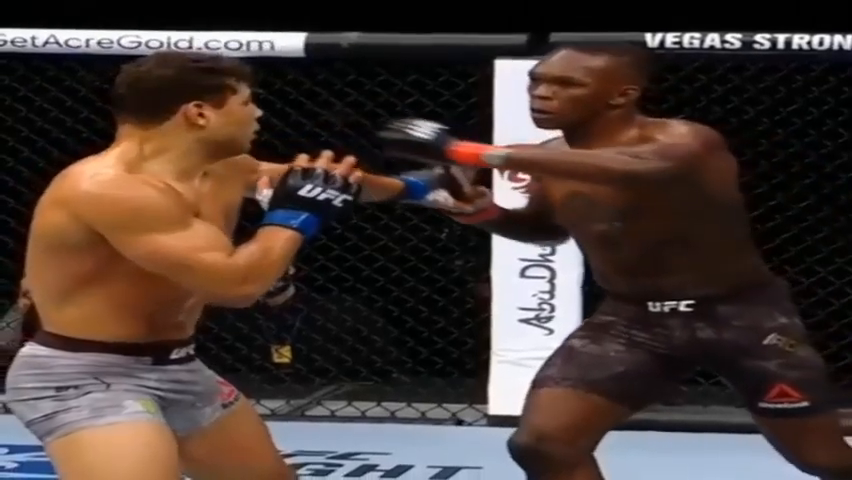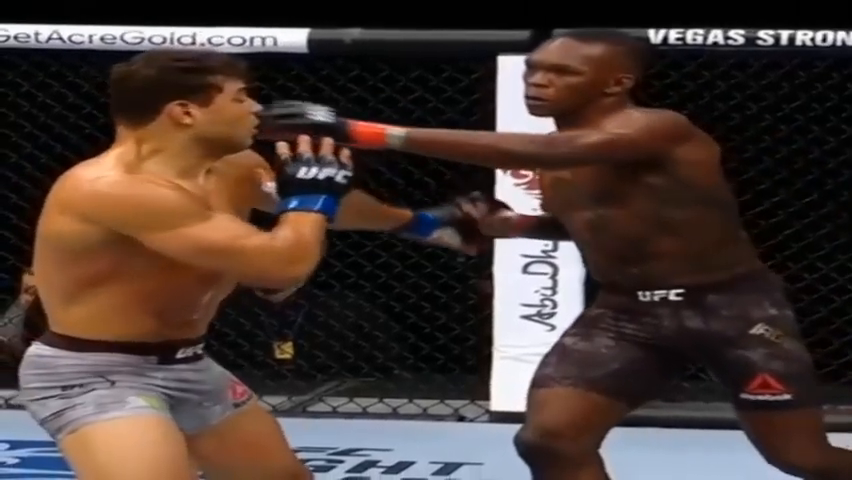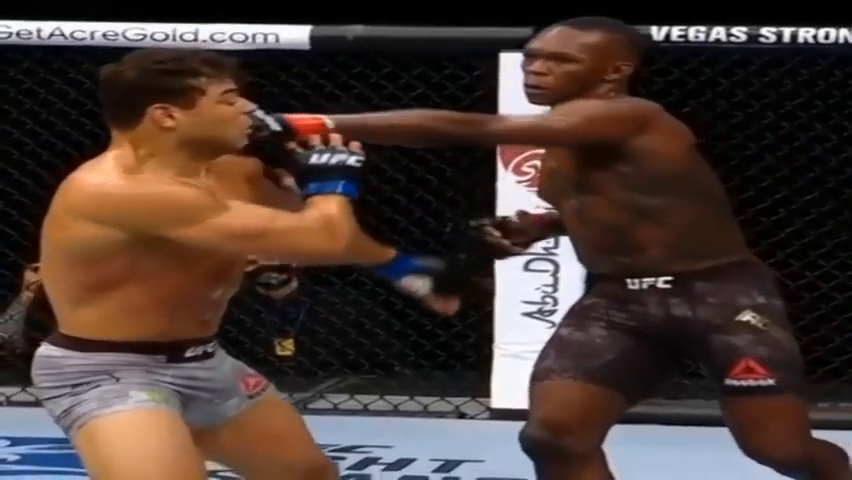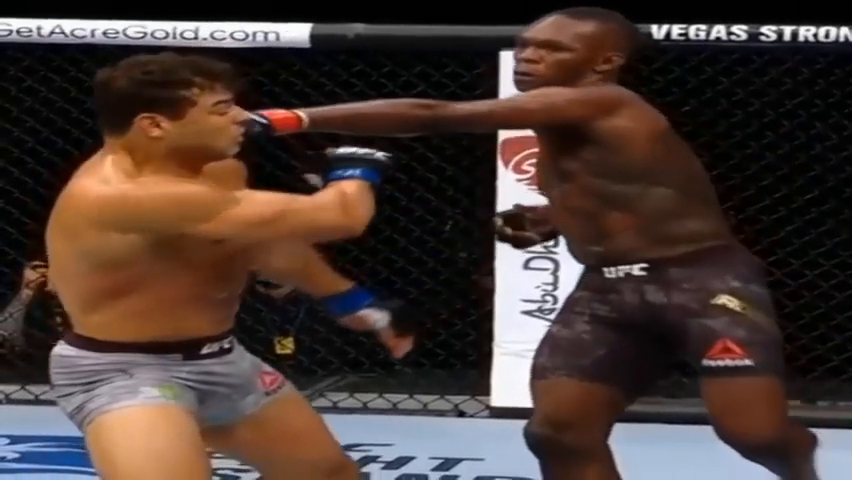
dt=0.7s
person 1, frame 1
left shoulder: (685, 140)
right shoulder: (553, 158)
left elbow: (646, 168)
right elbow: (549, 227)
left wrist: (466, 152)
right wrist: (480, 210)
left hip: (741, 313)
right hip: (628, 318)
person 1, frame 2
left shoulder: (659, 130)
right shoulder: (555, 157)
left elbow: (548, 152)
left wrist: (369, 134)
right wrist: (513, 224)
left hip: (730, 304)
right hip: (622, 312)
person 1, frame 3
left shoulder: (629, 119)
right shoulder: (561, 145)
left elbow: (467, 128)
left wrist: (322, 124)
right wrist: (539, 226)
left hip: (719, 293)
right hip: (616, 300)
person 1, frame 4
left shoulder: (599, 104)
right shoulder: (566, 126)
left elbow: (433, 116)
left wrist: (295, 118)
right wrist: (556, 218)
left hip: (704, 280)
right hip: (605, 291)
left knee: (755, 433)
right knee: (558, 432)
person 2, frame 1
left shoulder: (222, 168)
right shoulder: (107, 189)
left elbow: (312, 178)
right elbow: (238, 282)
left wrist: (411, 188)
right wrist: (296, 215)
left hip: (176, 368)
right hip: (83, 377)
person 2, frame 2
left shoulder: (232, 168)
right shoulder: (111, 190)
left elbow: (331, 204)
right elbow: (283, 264)
left wrist: (418, 222)
right wrist: (310, 196)
left hip: (188, 366)
person 2, frame 3
left shoulder: (226, 173)
left elbow: (313, 228)
right elbow: (318, 238)
left wrist: (398, 266)
right wrist: (333, 181)
left hip: (202, 363)
person 2, frame 4
left shoulder: (212, 168)
left elbow: (270, 241)
right elbow: (338, 216)
left wrist: (352, 299)
right wrist: (354, 171)
left hip: (220, 359)
